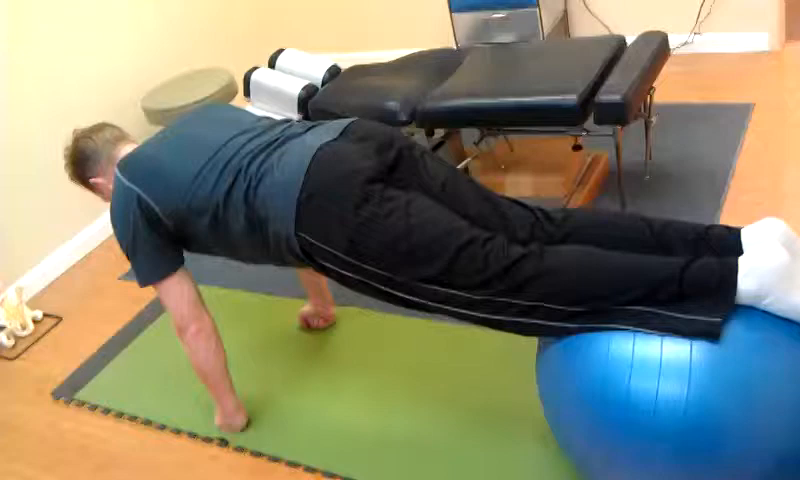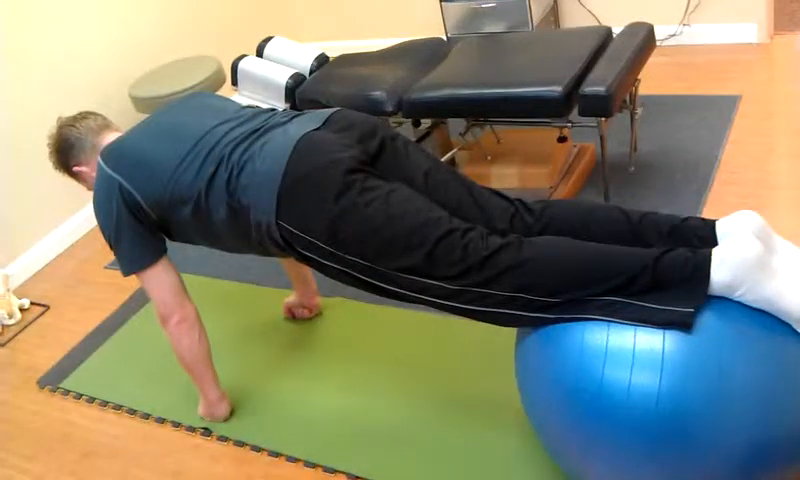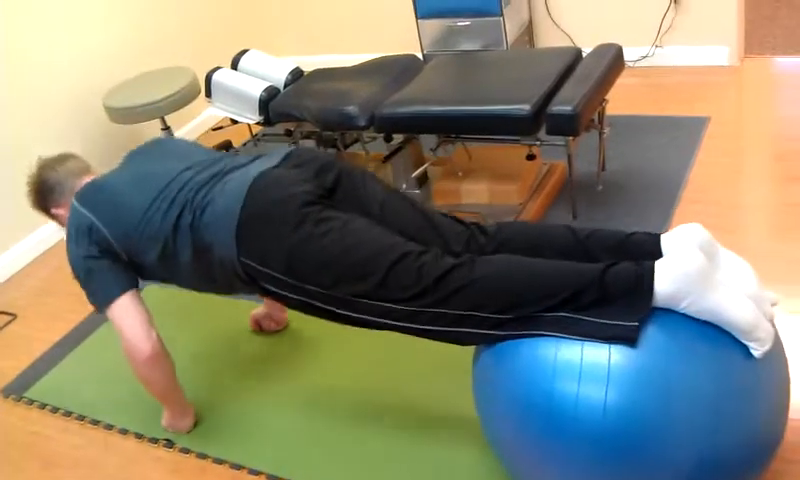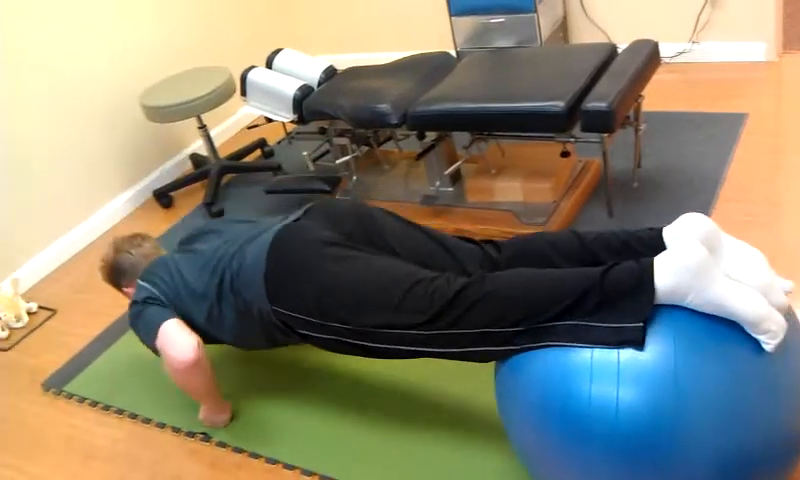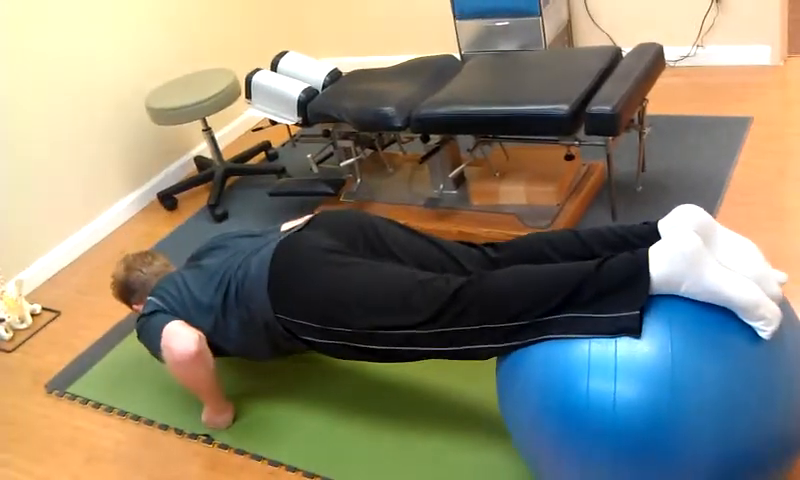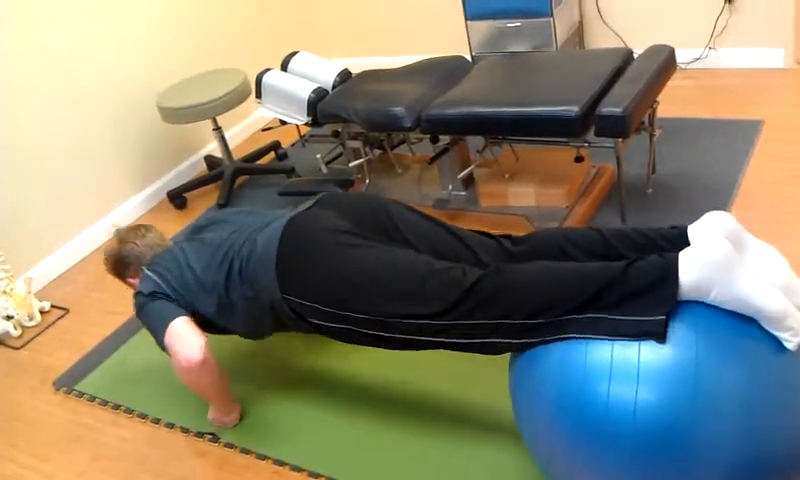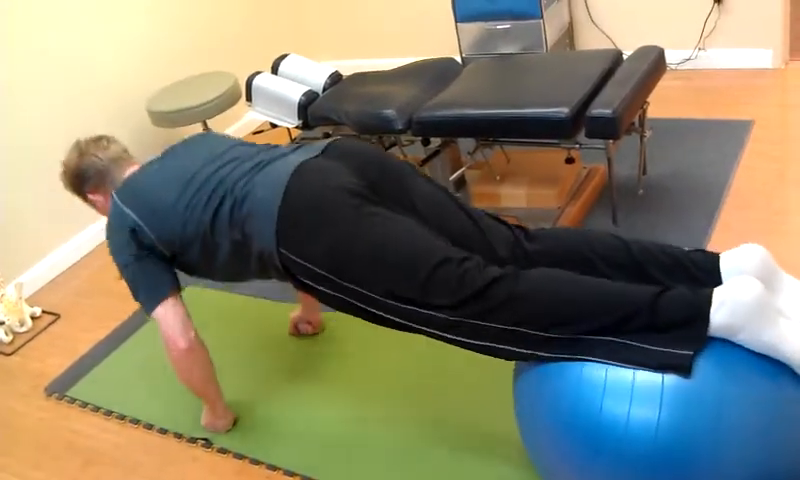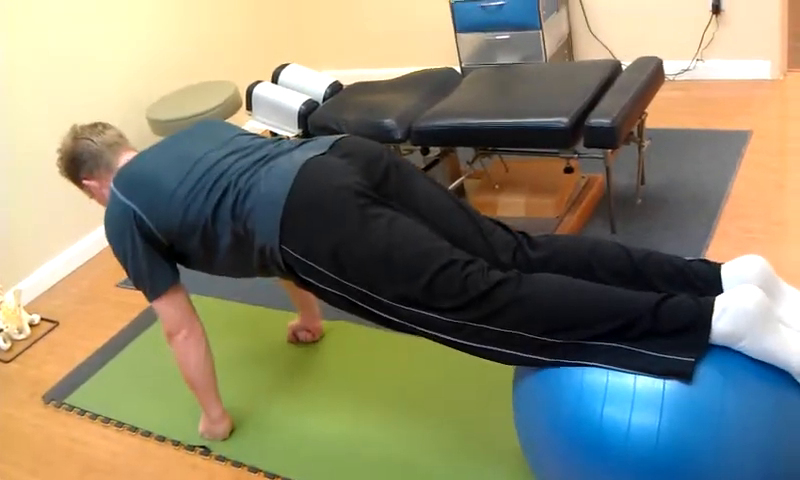
dt=0.7s
person 1, frame 1
left shoulder: (130, 204)
right shoulder: (198, 117)
left elbow: (192, 323)
left wrist: (229, 410)
right wrist: (320, 302)
left hip: (333, 205)
right hip: (360, 137)
left knee: (511, 281)
right knee: (536, 233)
left ankle: (737, 278)
right ankle: (740, 241)
person 1, frame 2
left shoulder: (113, 191)
right shoulder: (184, 104)
left elbow: (175, 313)
left wrist: (213, 399)
right wrist: (305, 293)
left hip: (315, 196)
right hip: (343, 128)
left knee: (487, 271)
right knee: (515, 223)
left ankle: (713, 270)
right ankle: (717, 234)
person 1, frame 3
left shoulder: (85, 235)
right shoulder: (148, 151)
left elbow: (143, 346)
left wrist: (177, 412)
right wrist: (275, 302)
left hip: (276, 233)
right hip: (303, 167)
left knee: (445, 293)
right knee: (473, 248)
left ankle: (659, 285)
right ankle: (666, 248)
person 1, frame 4
left shoulder: (147, 299)
right shoulder: (199, 234)
left elbow: (185, 355)
left wrist: (214, 408)
right wrist: (312, 313)
left hip: (299, 281)
right hip: (331, 217)
left knee: (463, 313)
right knee: (490, 265)
left ankle: (662, 280)
right ankle: (672, 241)
person 1, frame 5
left shoulder: (154, 313)
right shoulder: (211, 248)
left elbow: (186, 348)
right elbow: (304, 220)
left wrist: (216, 409)
left hip: (302, 290)
right hip: (337, 230)
left knee: (466, 312)
right knee: (493, 266)
left ankle: (657, 271)
right ankle: (669, 234)
person 1, frame 6
left shoulder: (154, 290)
right shoulder: (205, 225)
left elbow: (192, 354)
left wrist: (224, 408)
right wrist: (319, 308)
left hip: (312, 270)
right hip: (341, 208)
left knee: (481, 304)
right knee: (505, 261)
left ankle: (688, 275)
right ankle: (693, 240)
person 1, frame 7
left shoulder: (125, 223)
right shoulder: (190, 143)
left elbow: (180, 337)
left wrist: (216, 412)
right wrist: (309, 306)
left hip: (315, 221)
right hip: (345, 158)
left knee: (485, 302)
right knee: (516, 253)
left ankle: (714, 314)
right ankle: (723, 269)
person 1, frame 8
left shoulder: (123, 212)
right shoulder: (191, 132)
left elbow: (179, 326)
left wrist: (214, 417)
right wrist: (307, 314)
left hip: (320, 220)
right hip: (349, 158)
left knee: (481, 305)
right knee: (518, 259)
left ankle: (716, 317)
right ankle: (723, 278)
